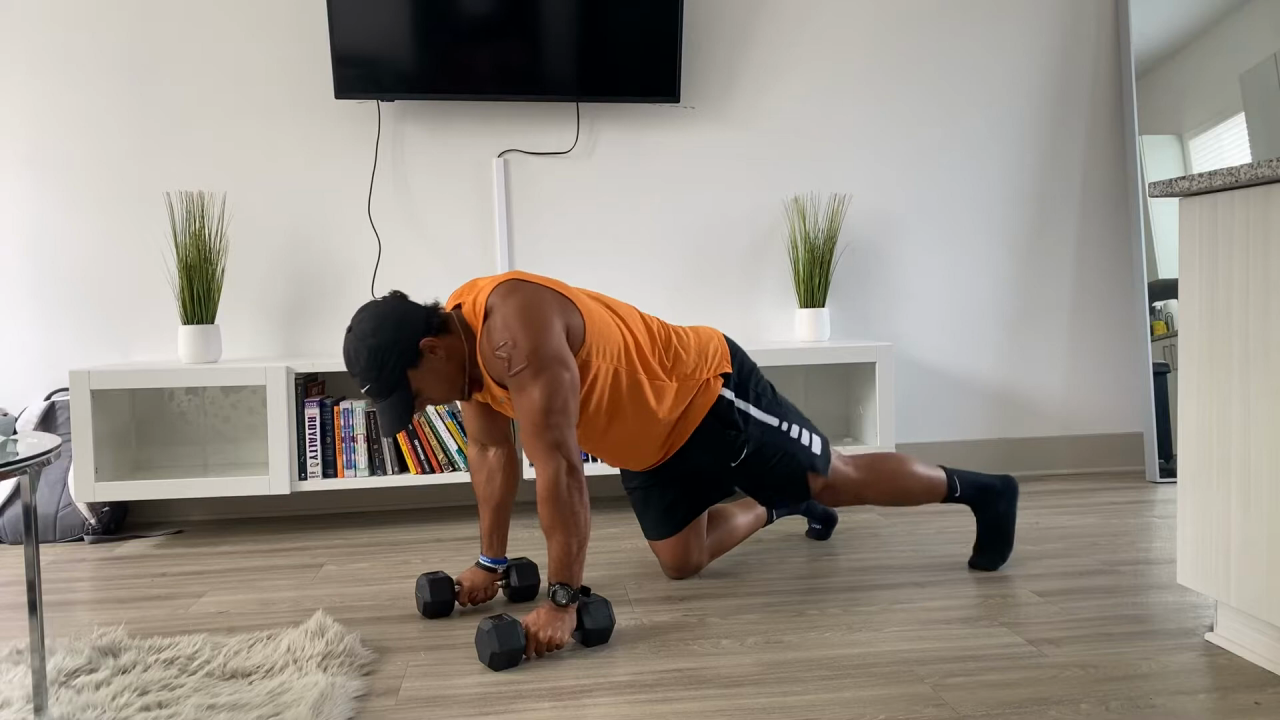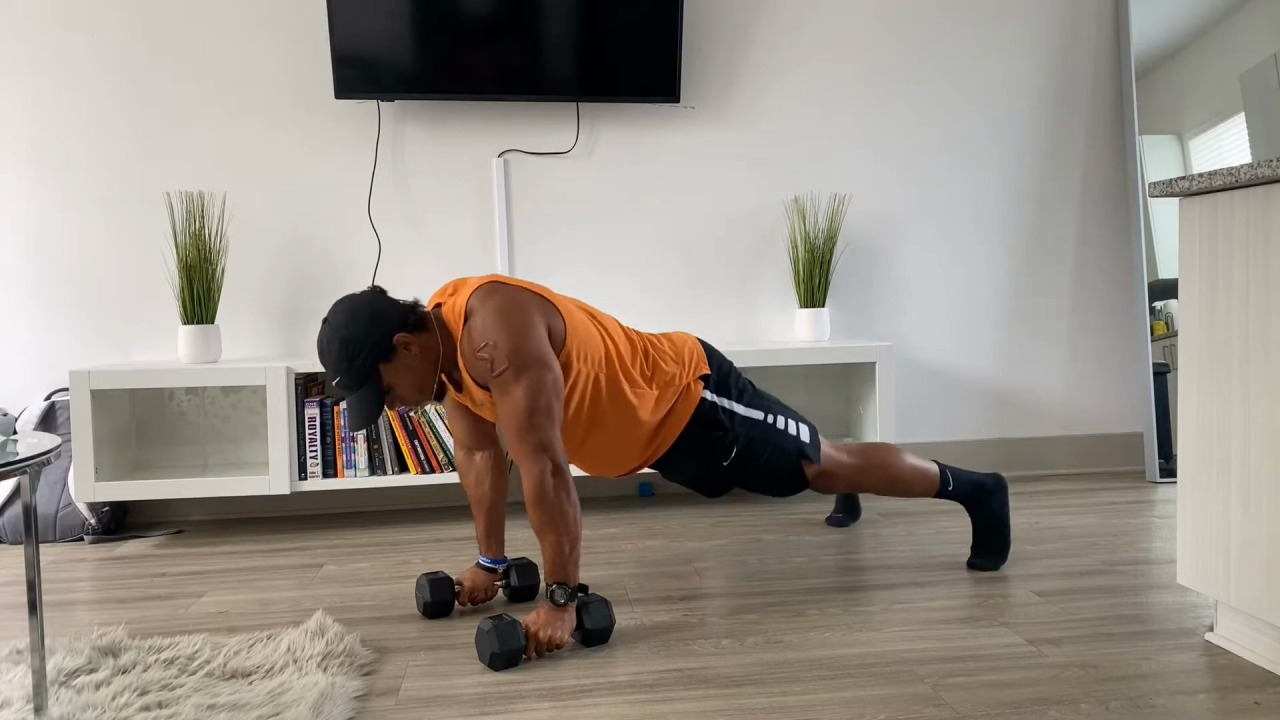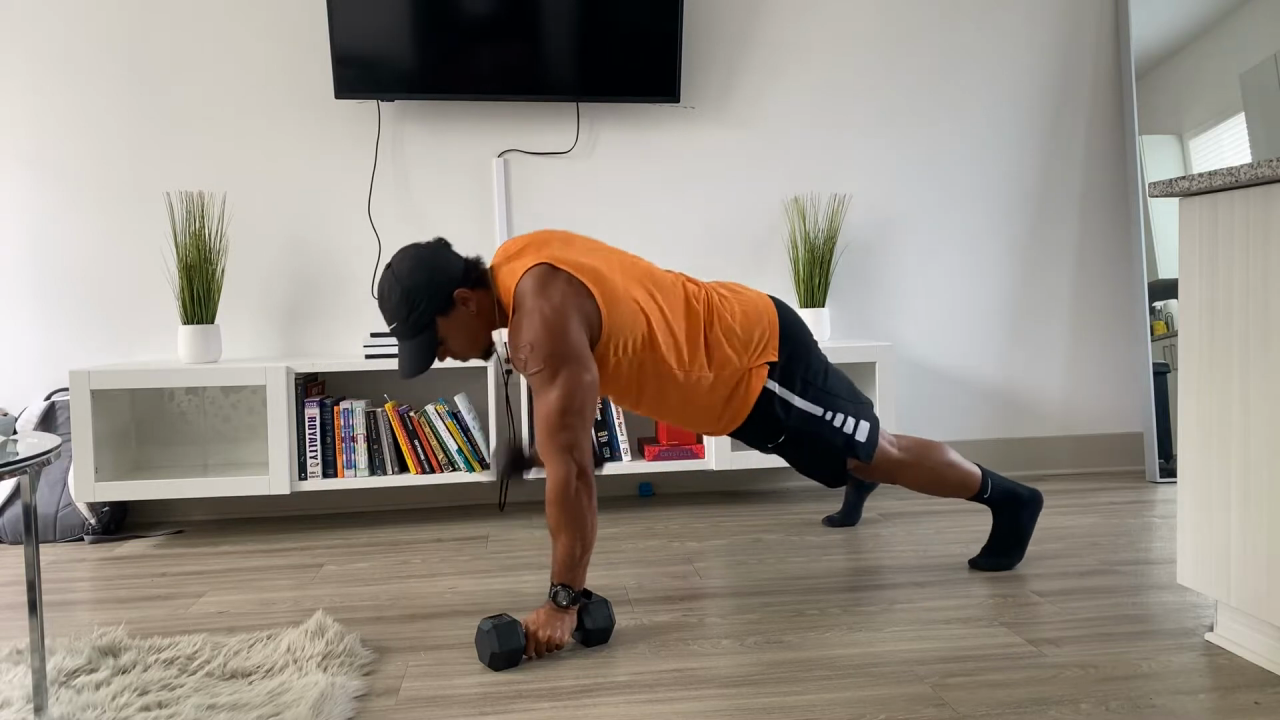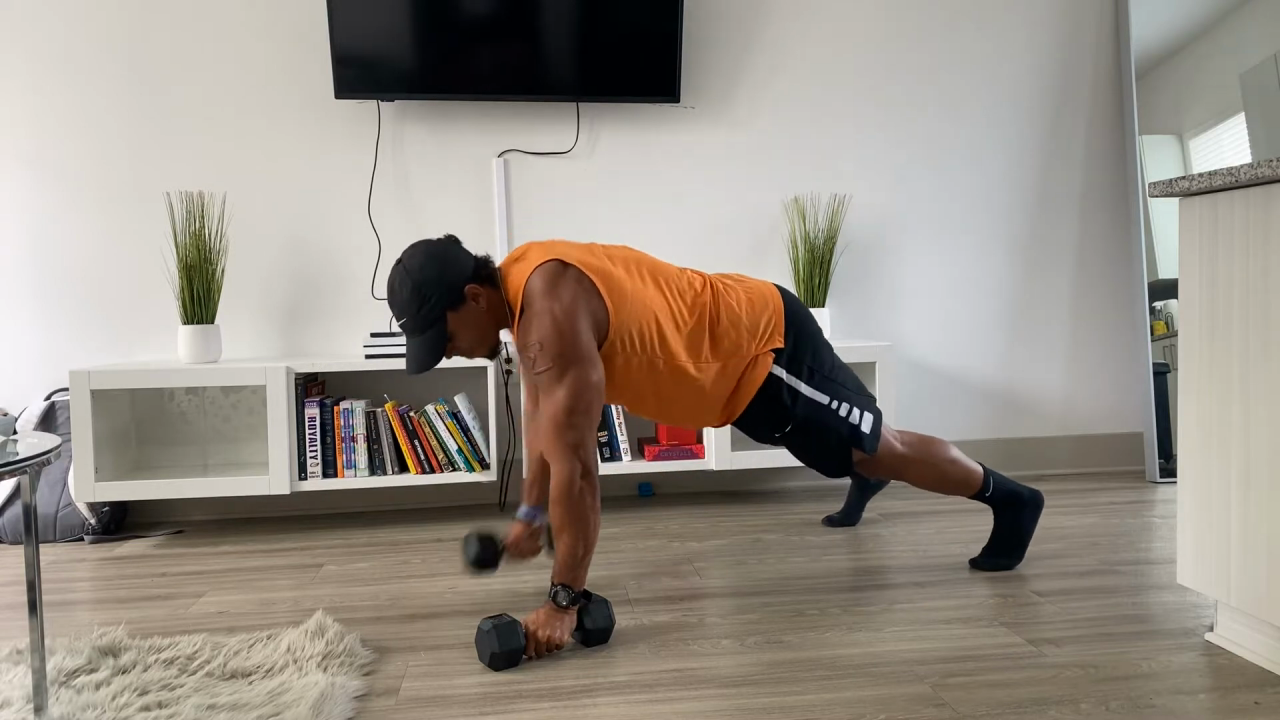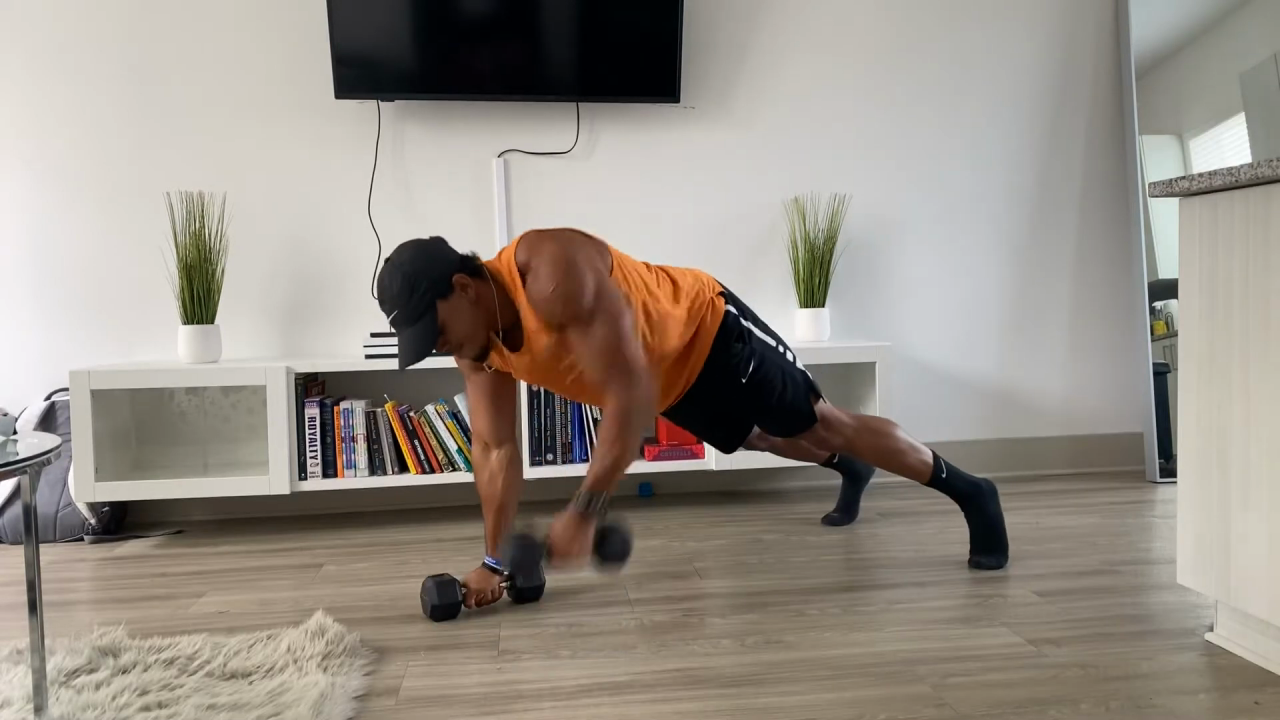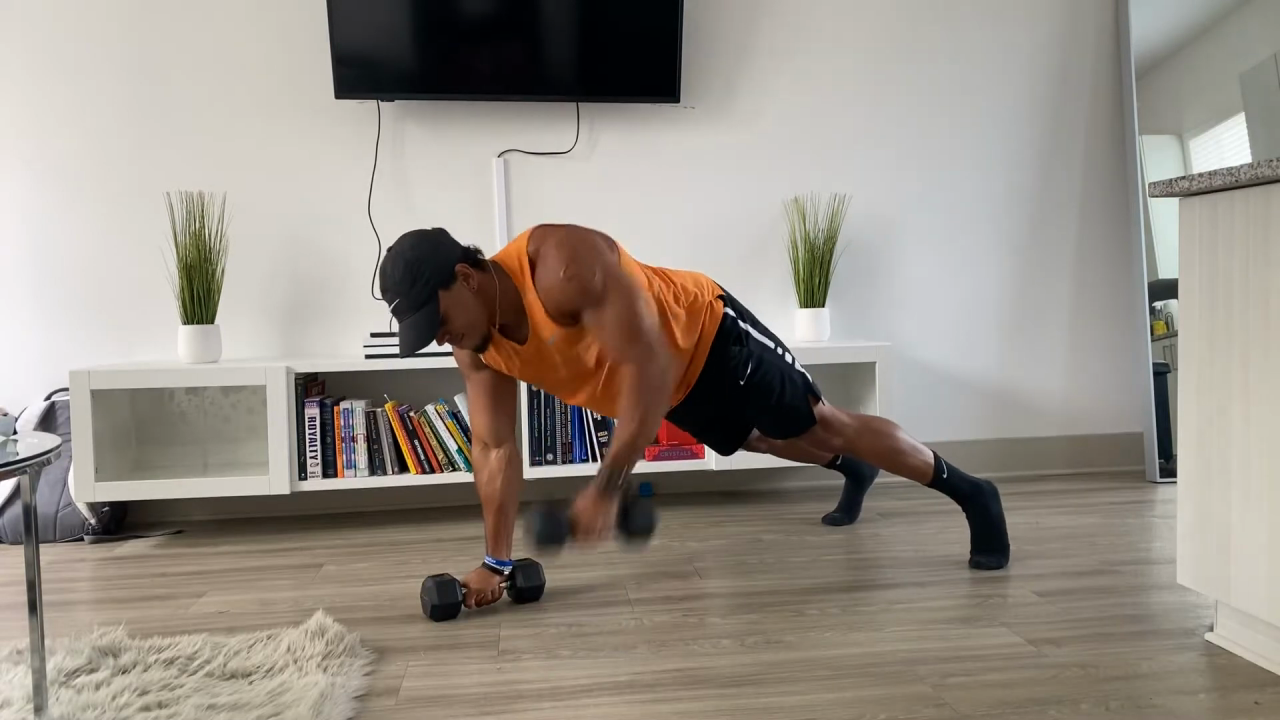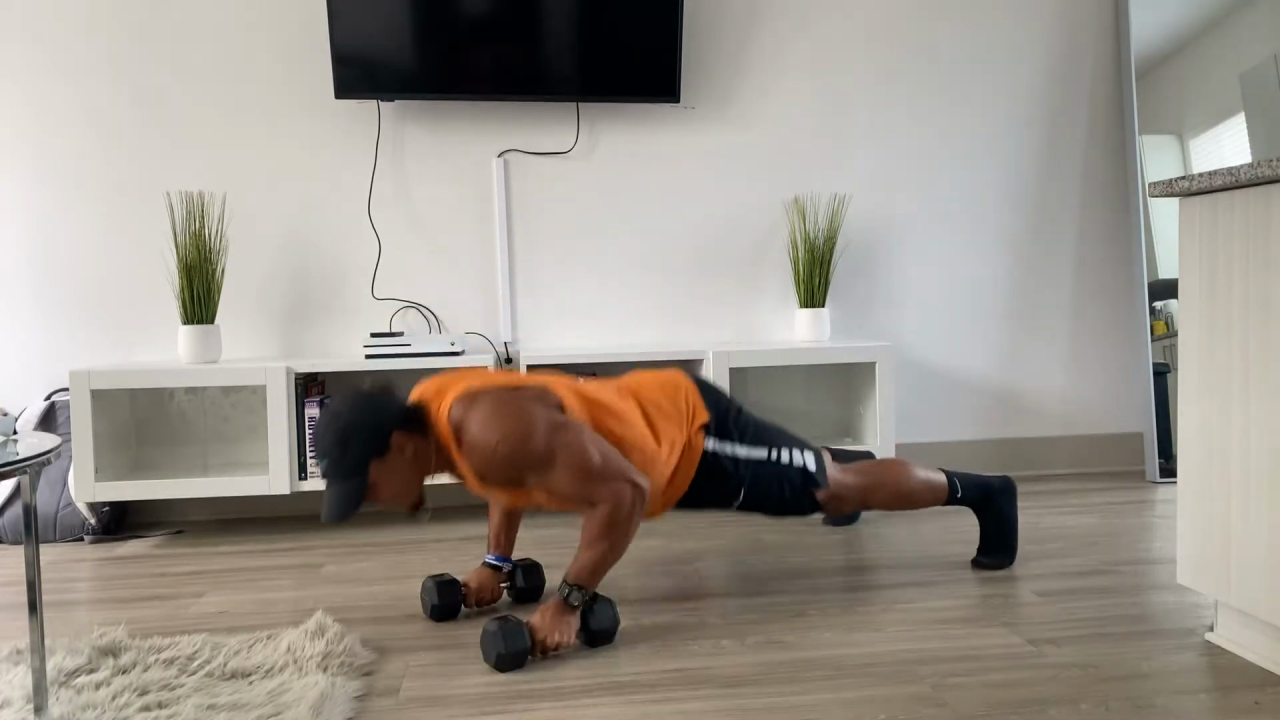
dt=0.7s
person 1, frame 1
left shoulder: (514, 328)
right shoulder: (461, 336)
left elbow: (559, 468)
right elbow: (492, 450)
left wrist: (562, 600)
right wrist: (489, 561)
left hip: (708, 389)
right hip: (652, 432)
left knee: (836, 479)
right knee: (681, 562)
left ankle: (980, 491)
right ankle: (780, 505)
person 1, frame 2
left shoulder: (495, 330)
right shoulder: (443, 337)
left elbow: (545, 470)
right elbow: (478, 452)
left wrist: (560, 599)
right wrist: (489, 562)
left hip: (690, 396)
right hip: (654, 421)
left knee: (826, 465)
left ankle: (974, 488)
right ankle: (839, 485)
person 1, frame 3
left shoulder: (541, 317)
right shoulder: (515, 261)
left elbow: (571, 469)
left wrist: (563, 602)
right wrist: (557, 425)
left hip: (758, 363)
right hip: (735, 340)
left knee: (877, 454)
left ankle: (1009, 498)
right ankle: (862, 479)
person 1, frame 4
left shoulder: (548, 314)
right shoulder: (518, 285)
left elbow: (574, 467)
right elbow: (543, 399)
left wrist: (563, 601)
right wrist: (528, 511)
left hip: (767, 348)
right hip: (738, 348)
left knee: (878, 447)
left ankle: (1011, 498)
right ankle: (868, 479)
person 1, frame 5
left shoulder: (556, 276)
right shoulder: (477, 337)
left elbow: (632, 397)
right elbow: (496, 449)
left wrist: (584, 512)
right wrist: (494, 561)
left hip: (708, 328)
left knee: (822, 420)
right knee: (764, 436)
left ankle: (969, 491)
right ankle: (850, 470)
person 1, frame 6
left shoulder: (563, 264)
right shoulder: (475, 341)
left elbow: (654, 364)
right elbow: (494, 449)
left wrist: (608, 487)
right wrist: (495, 560)
left hip: (707, 335)
right hip: (673, 392)
left knee: (823, 422)
right knee: (760, 438)
left ankle: (971, 492)
right ankle: (852, 470)
person 1, frame 7
left shoulder: (492, 431)
right shoulder: (431, 408)
left elbow: (626, 493)
left wrist: (567, 601)
right wrist: (496, 562)
left hip: (692, 436)
right hip: (659, 430)
left knee: (833, 492)
left ankle: (981, 492)
right ankle: (844, 457)
